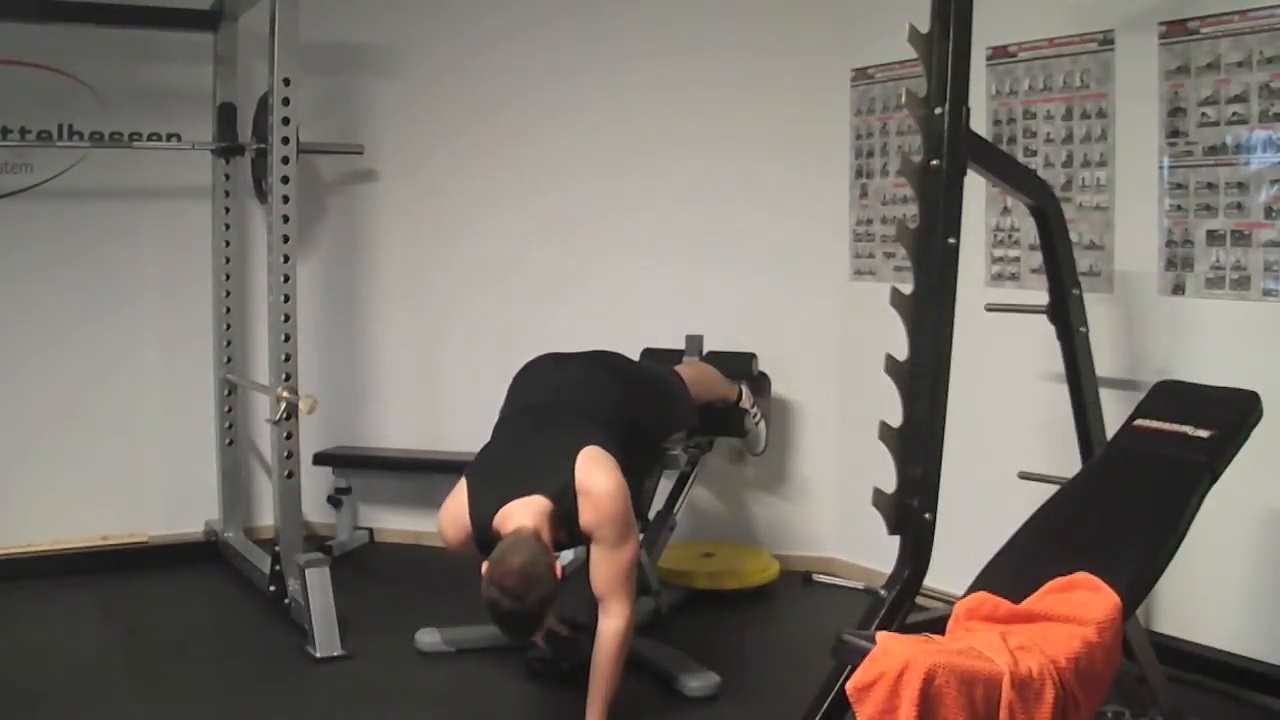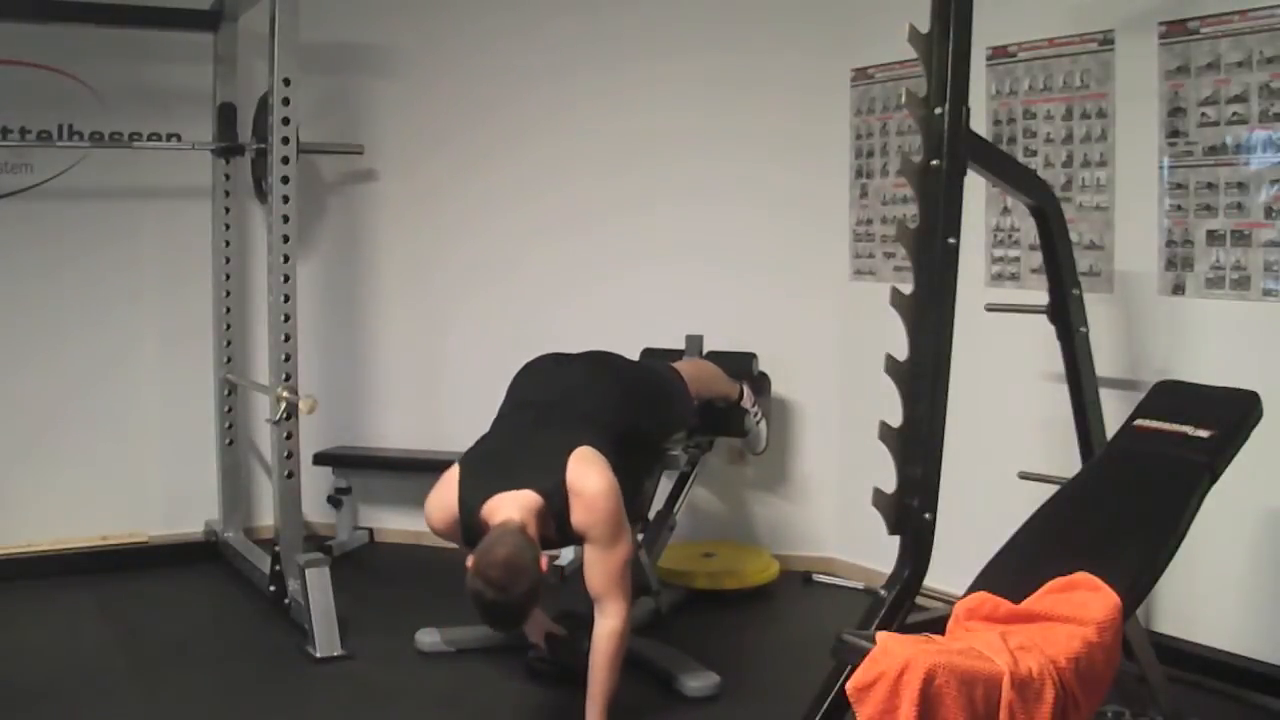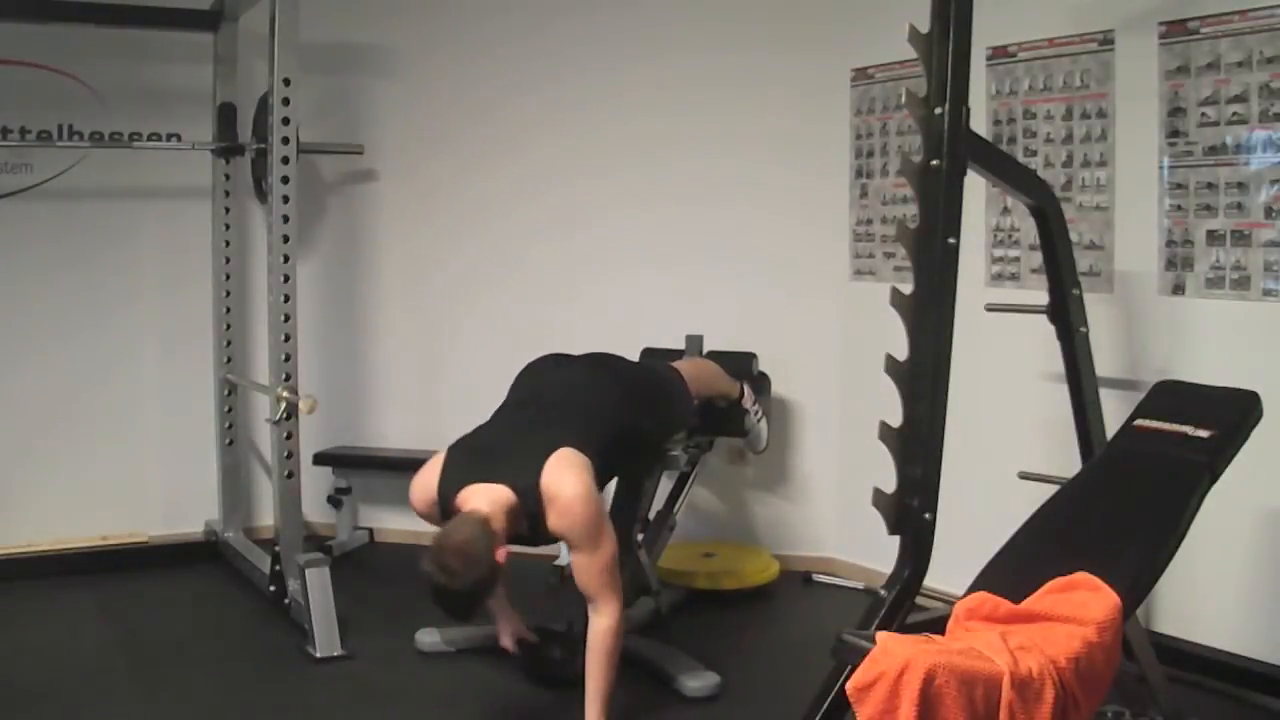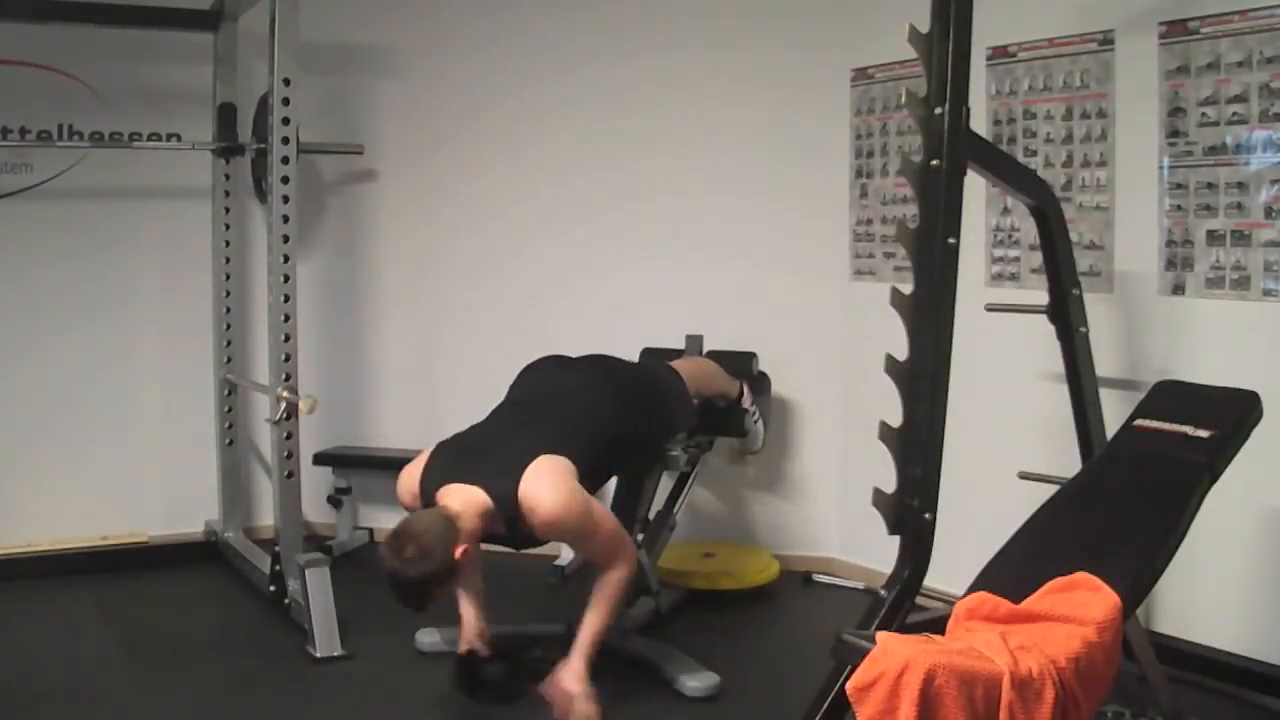
dt=0.2s
person 1, frame 1
left shoulder: (598, 494)
right shoulder: (456, 522)
left elbow: (615, 612)
right wrist: (538, 614)
left hip: (618, 386)
right hip: (539, 379)
left knee: (681, 385)
left ankle: (738, 396)
person 1, frame 2
left shoulder: (589, 494)
right shoulder: (444, 509)
left elbow: (612, 610)
right wrist: (527, 612)
left hip: (617, 388)
right hip: (538, 379)
left knee: (678, 380)
left ankle: (739, 396)
person 1, frame 3
left shoulder: (566, 496)
right shoulder: (427, 492)
left elbow: (605, 606)
right wrist: (502, 613)
left hip: (614, 393)
right hip: (541, 379)
left knee: (679, 380)
left ankle: (740, 395)
person 1, frame 4
left shoulder: (546, 502)
right shoulder: (413, 486)
left elbow: (622, 560)
right elbow: (460, 538)
left wrist: (578, 665)
right wrist: (472, 616)
left hip: (611, 396)
right hip: (541, 379)
left ankle: (739, 395)
